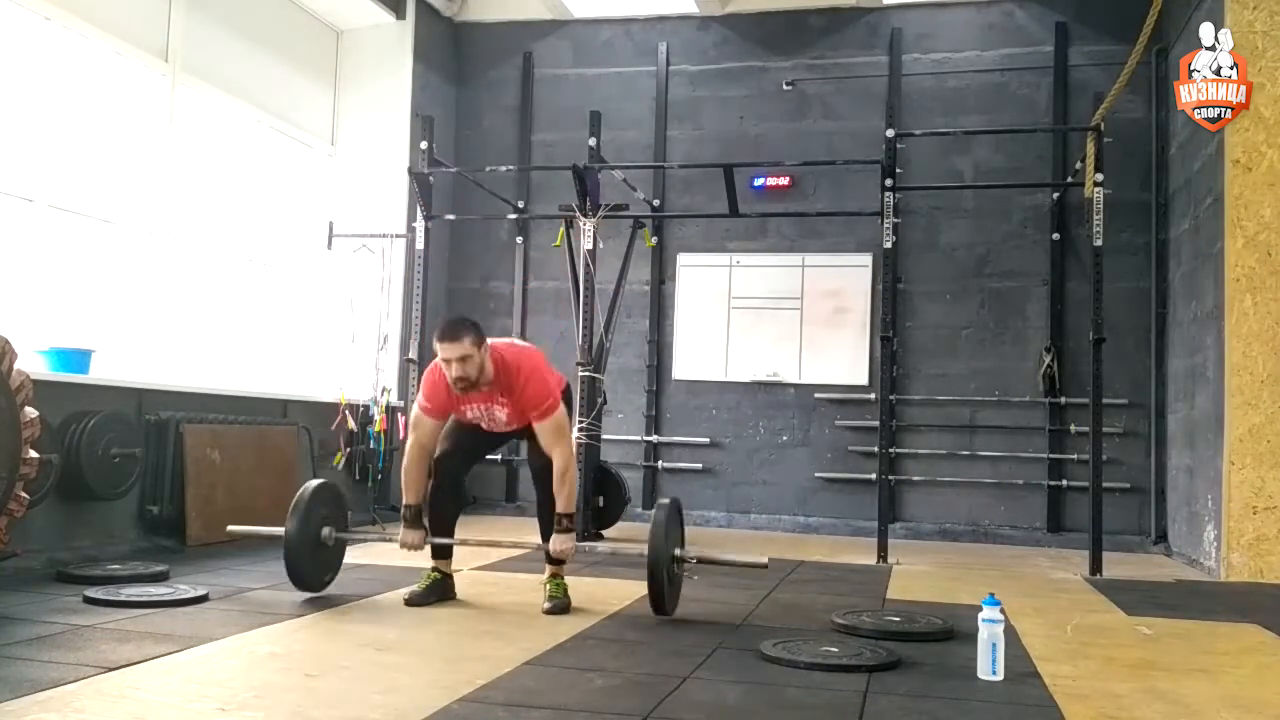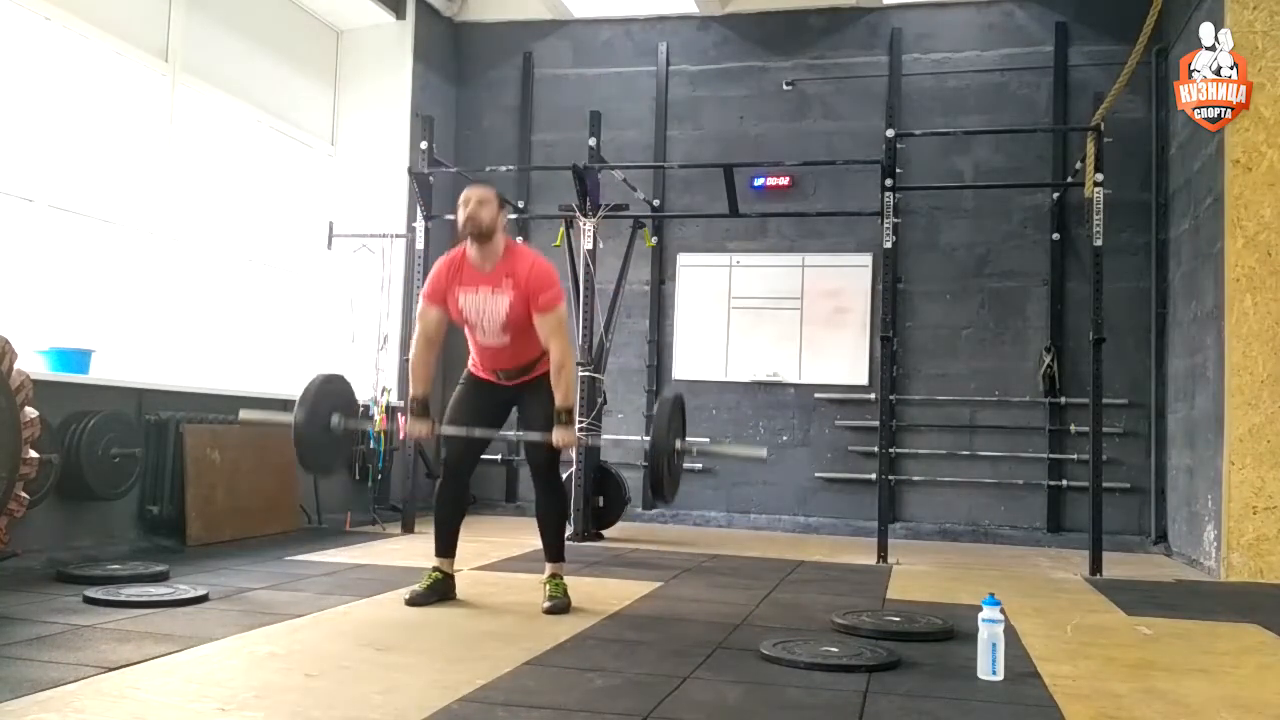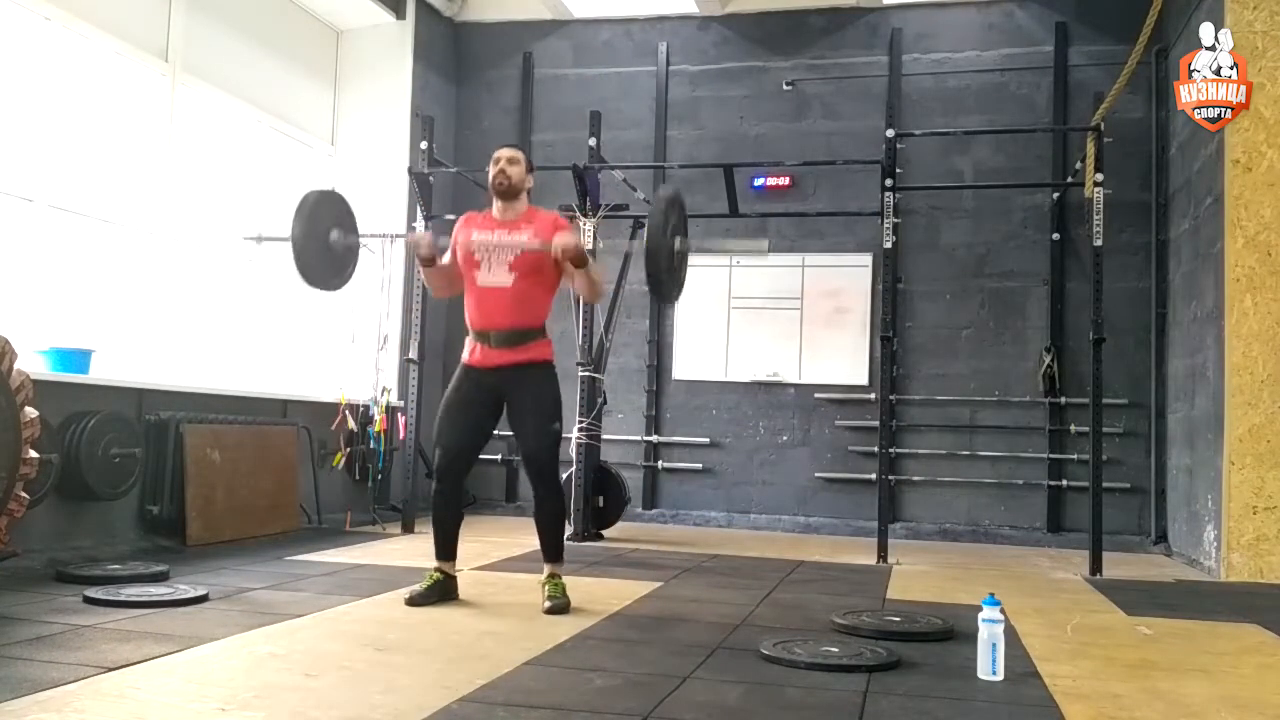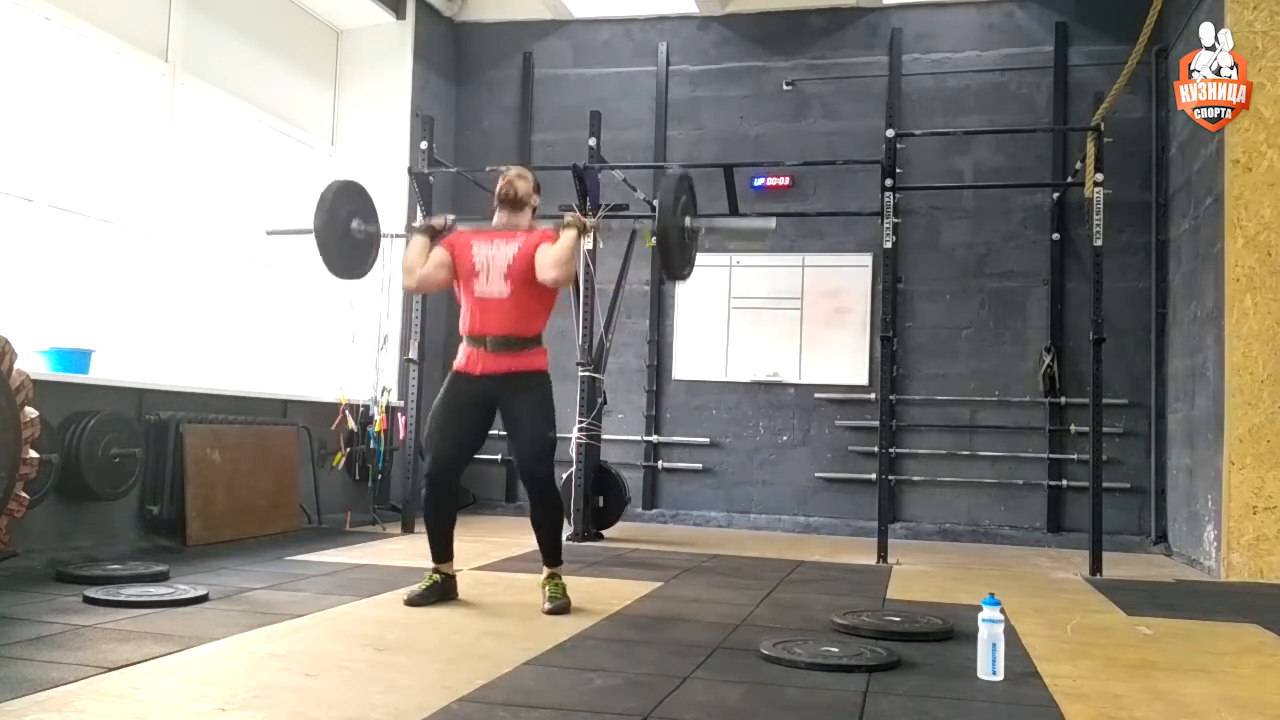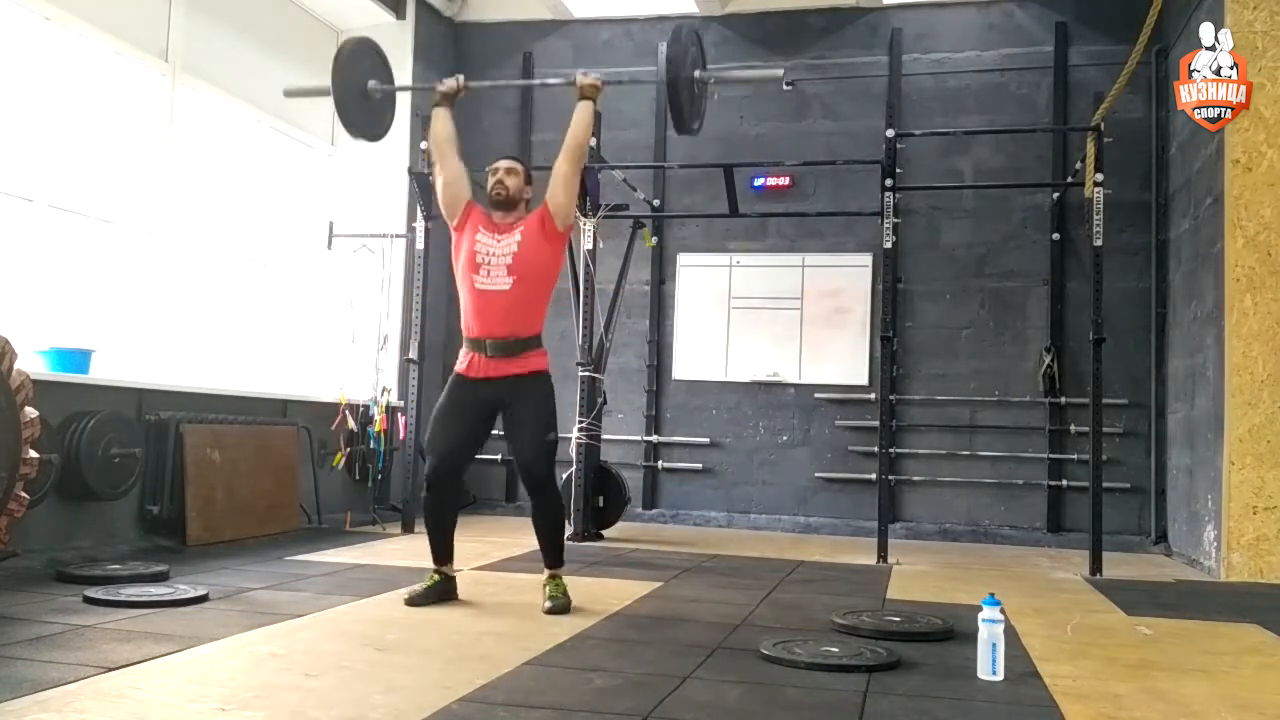
dt=0.4s
person 1, frame 1
left shoulder: (529, 372)
right shoulder: (436, 378)
left elbow: (562, 457)
right elbow: (418, 449)
left wrist: (565, 528)
right wrist: (411, 519)
left hip: (545, 413)
left knee: (544, 472)
right knee: (444, 467)
left ankle: (556, 578)
right ankle: (440, 574)
person 1, frame 2
left shoulder: (534, 271)
right shoulder: (445, 272)
left elbow: (560, 350)
right elbow: (425, 341)
left wrist: (565, 420)
right wrist: (418, 409)
left hip: (535, 378)
right hip: (483, 374)
left knee: (544, 468)
right knee: (453, 464)
left ankle: (554, 576)
right ankle: (442, 572)
person 1, frame 3
left shoulder: (551, 227)
right shoulder: (467, 226)
left elbow: (591, 292)
right elbow: (444, 286)
left wrist: (575, 256)
right wrist: (425, 258)
left hip: (531, 366)
right hip: (476, 363)
left knee: (541, 467)
right knee: (447, 465)
left ankle: (553, 576)
right ankle: (444, 572)
person 1, frame 4
left shoulder: (542, 242)
right shoulder: (461, 244)
left elbow: (555, 275)
right elbow: (415, 278)
left wrist: (572, 233)
right wrist: (425, 234)
left hip: (525, 375)
right hip: (468, 371)
left knee: (536, 472)
right knee: (439, 470)
left ankle: (552, 577)
right ankle: (442, 574)
person 1, frame 5
left shoulder: (546, 227)
right shoulder: (465, 223)
left elbow: (572, 158)
right elbow: (442, 155)
left wrist: (585, 100)
right wrist: (444, 102)
left hip: (525, 377)
right hip: (469, 375)
left knee: (538, 478)
right knee: (439, 473)
left ankle: (554, 578)
right ankle: (442, 574)
